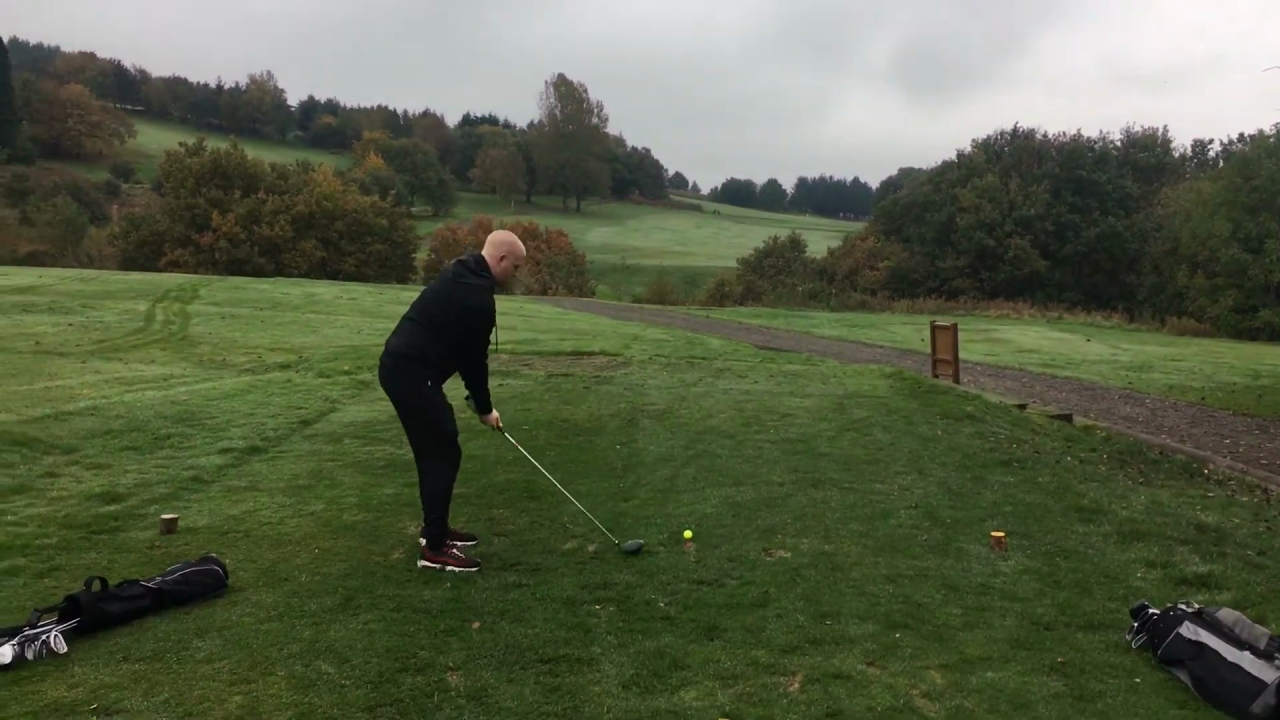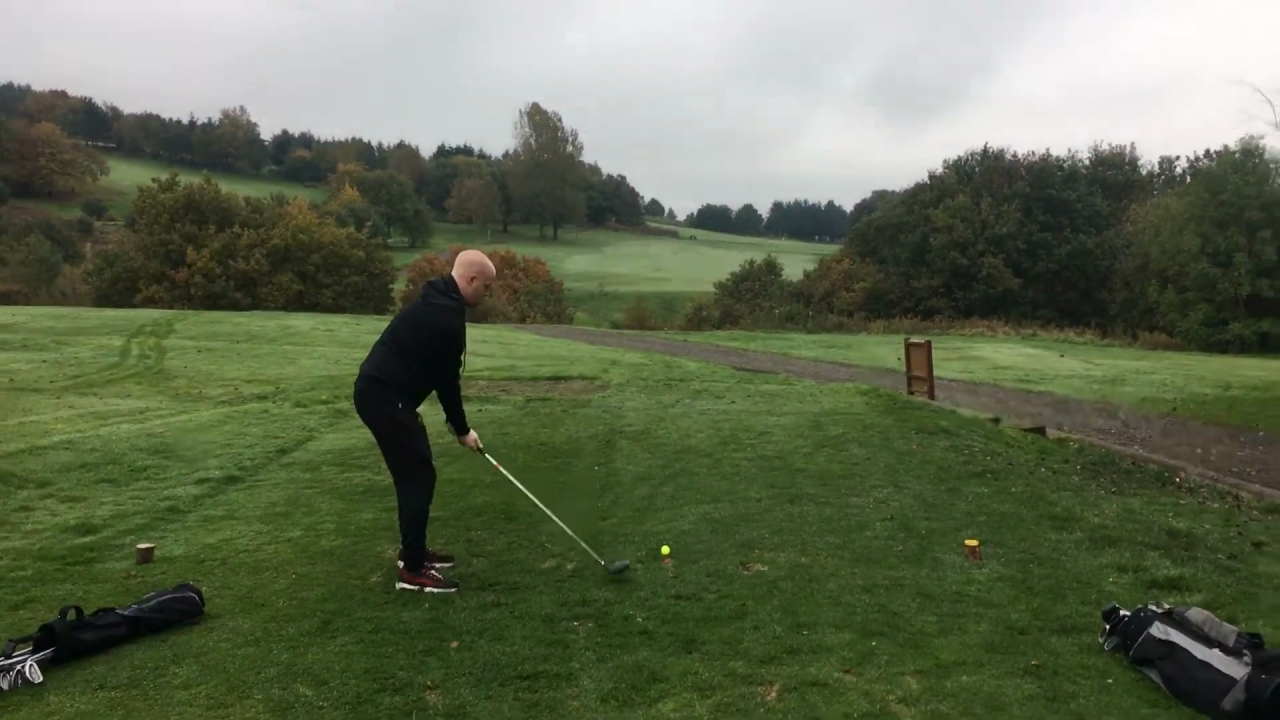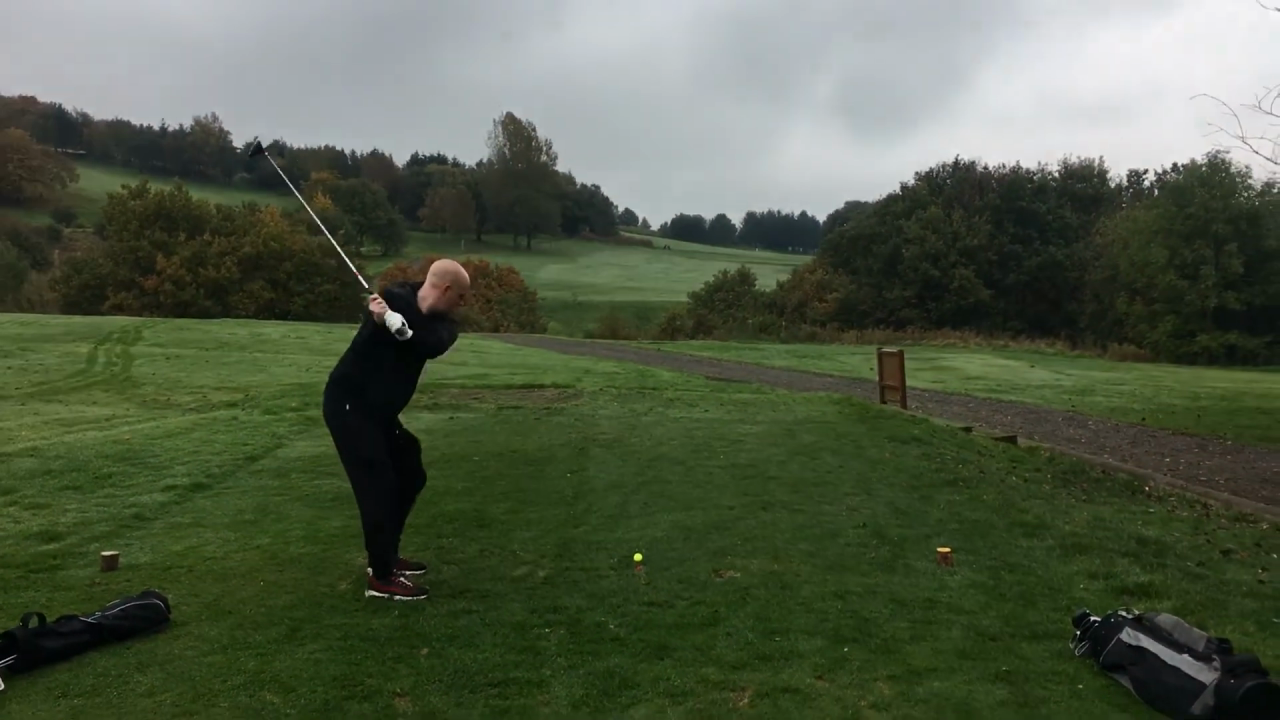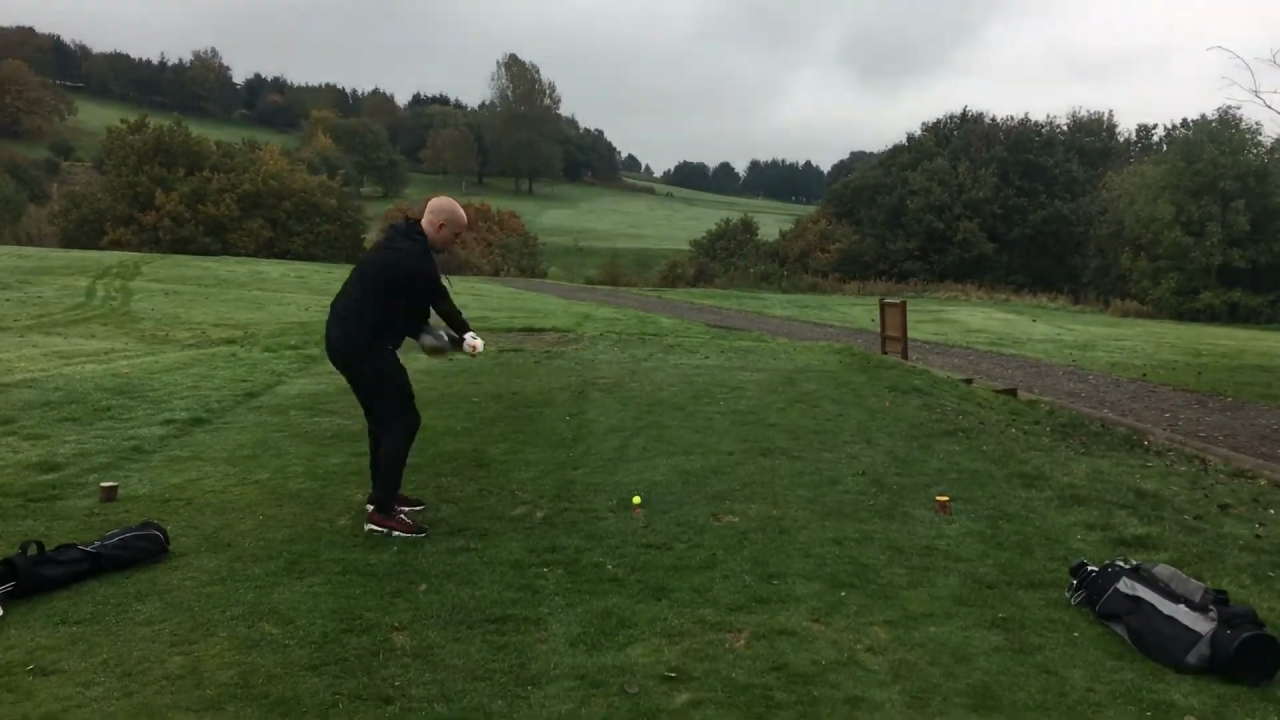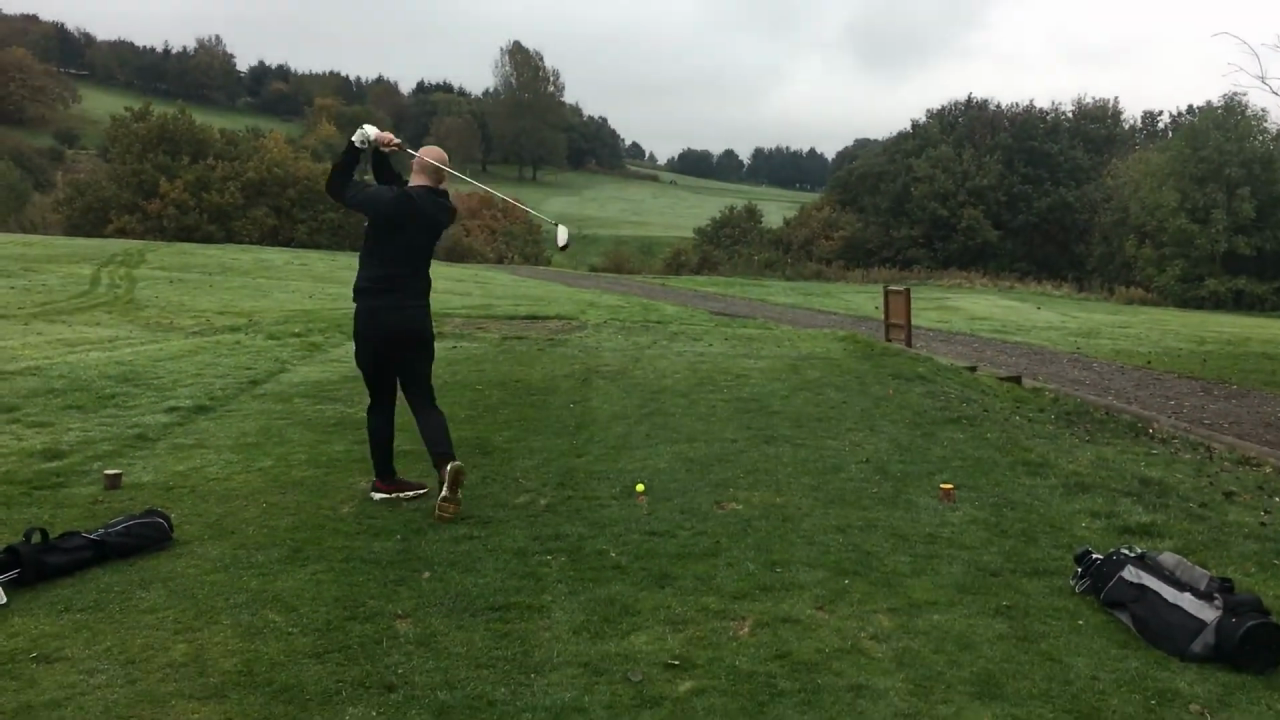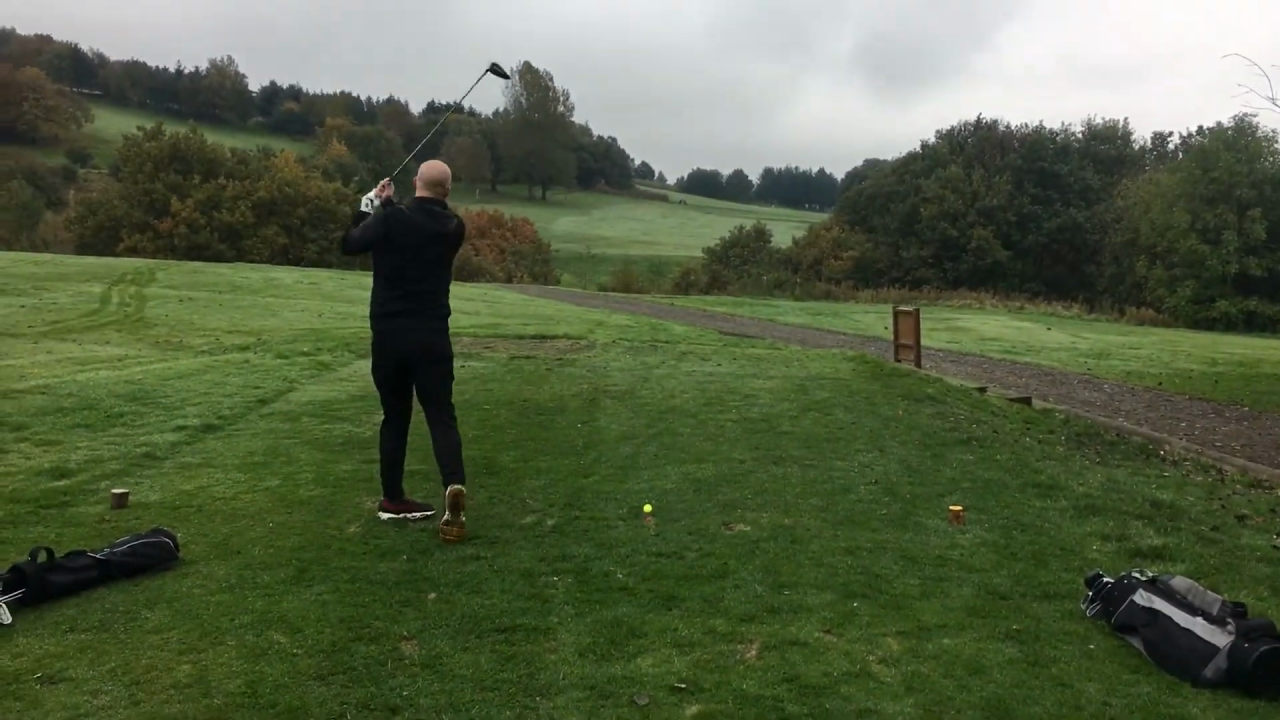
dt=0.5s
person 1, frame 1
left shoulder: (461, 276)
right shoulder: (477, 297)
right elbow: (474, 358)
left wrist: (478, 400)
right wrist: (485, 408)
left hip: (402, 364)
right hip: (412, 373)
left knee: (434, 451)
right knee: (443, 454)
left ankle: (435, 527)
right ankle: (435, 547)
person 1, frame 2
left shoulder: (437, 301)
right shoulder: (445, 318)
left elbow: (438, 374)
right elbow: (446, 379)
left wrist: (456, 422)
right wrist: (462, 429)
left hip: (379, 390)
right hip: (385, 397)
left knee: (414, 472)
right knee: (418, 476)
left ankle: (413, 550)
right ankle: (412, 569)
person 1, frame 3
left shoulder: (445, 325)
right shoulder: (393, 300)
left elbow: (432, 346)
right elbow: (368, 348)
right wrist: (382, 321)
left hip: (383, 411)
right hip: (349, 405)
left knee: (411, 476)
right knee: (378, 486)
left ankle: (385, 555)
right ankle: (381, 576)
person 1, frame 4
left shoulder: (410, 247)
right shoulder: (409, 253)
left elbow: (438, 302)
right elbow: (418, 310)
left wrist: (463, 334)
right wrist: (464, 336)
left hip: (347, 335)
right hip: (361, 342)
left knee: (388, 415)
right knee: (400, 419)
left ankle: (382, 493)
right ankle: (382, 512)
person 1, frame 5
left shoulder: (394, 203)
right shoulder: (440, 211)
left elbow: (336, 187)
left wrist: (363, 139)
right wrist: (378, 150)
left hip: (373, 314)
right hip: (414, 316)
left knee: (381, 399)
right knee: (422, 397)
left ankle: (385, 479)
right ankle: (446, 465)
person 1, frame 6
left shoulder: (389, 220)
right shoulder: (454, 227)
left elbow: (348, 246)
left wrist: (370, 202)
right wrist: (386, 204)
left hip: (388, 334)
right hip: (432, 335)
left knee: (395, 417)
right knee: (441, 416)
left ankle: (392, 498)
right ankle: (453, 485)
